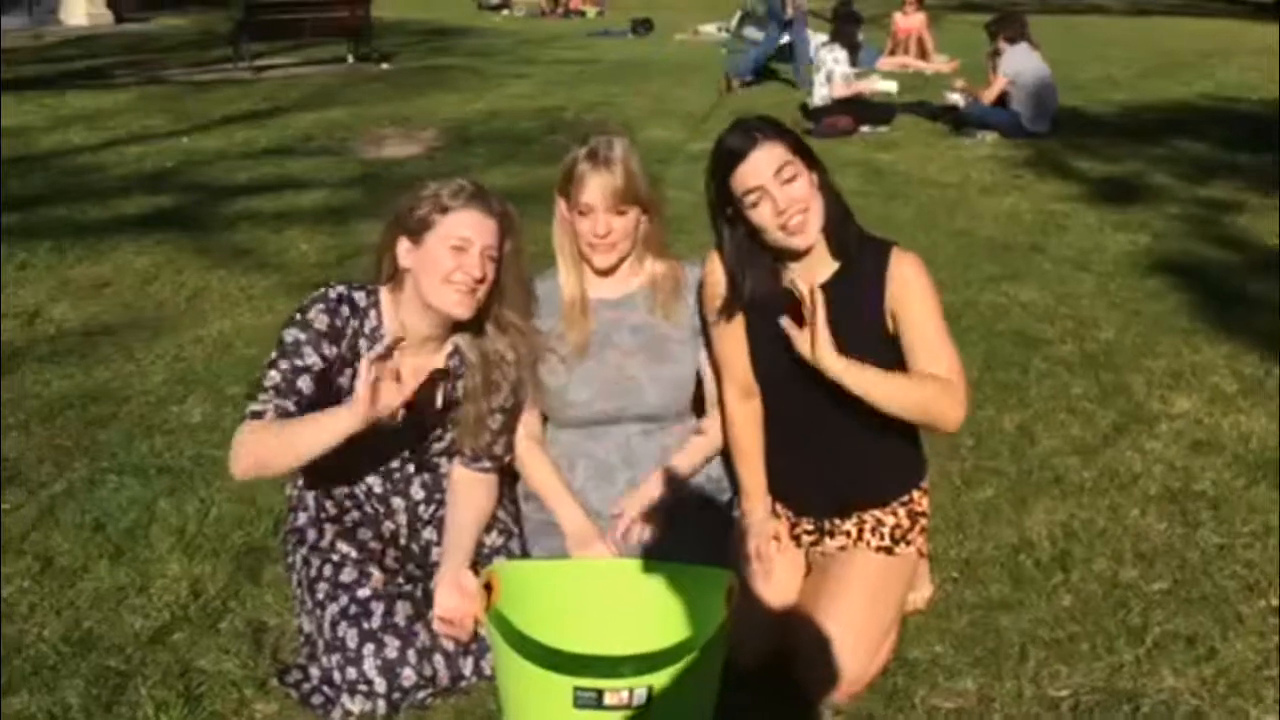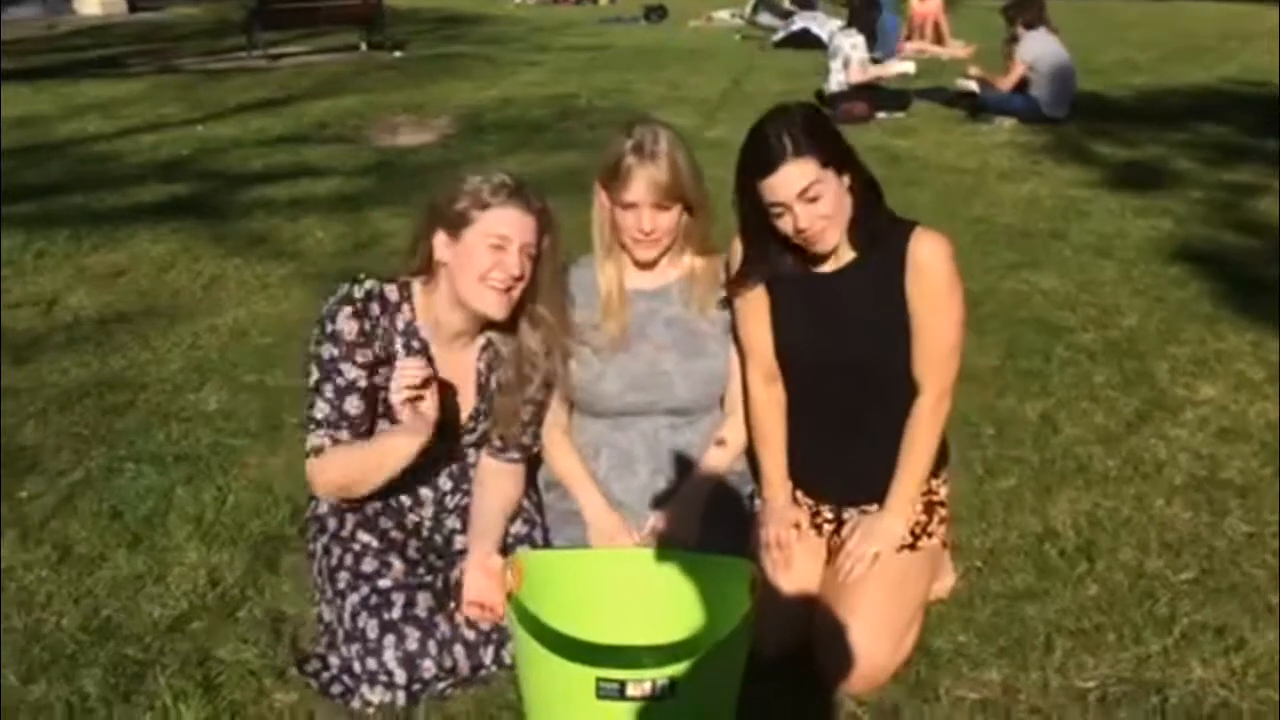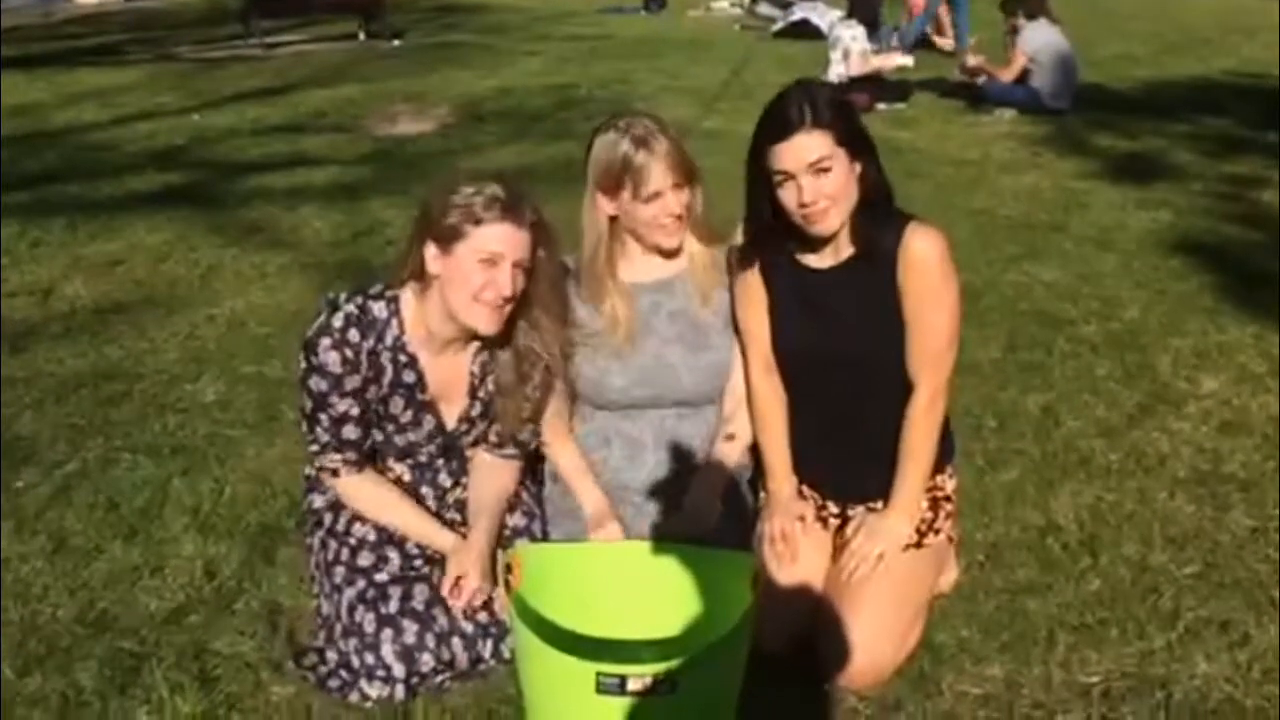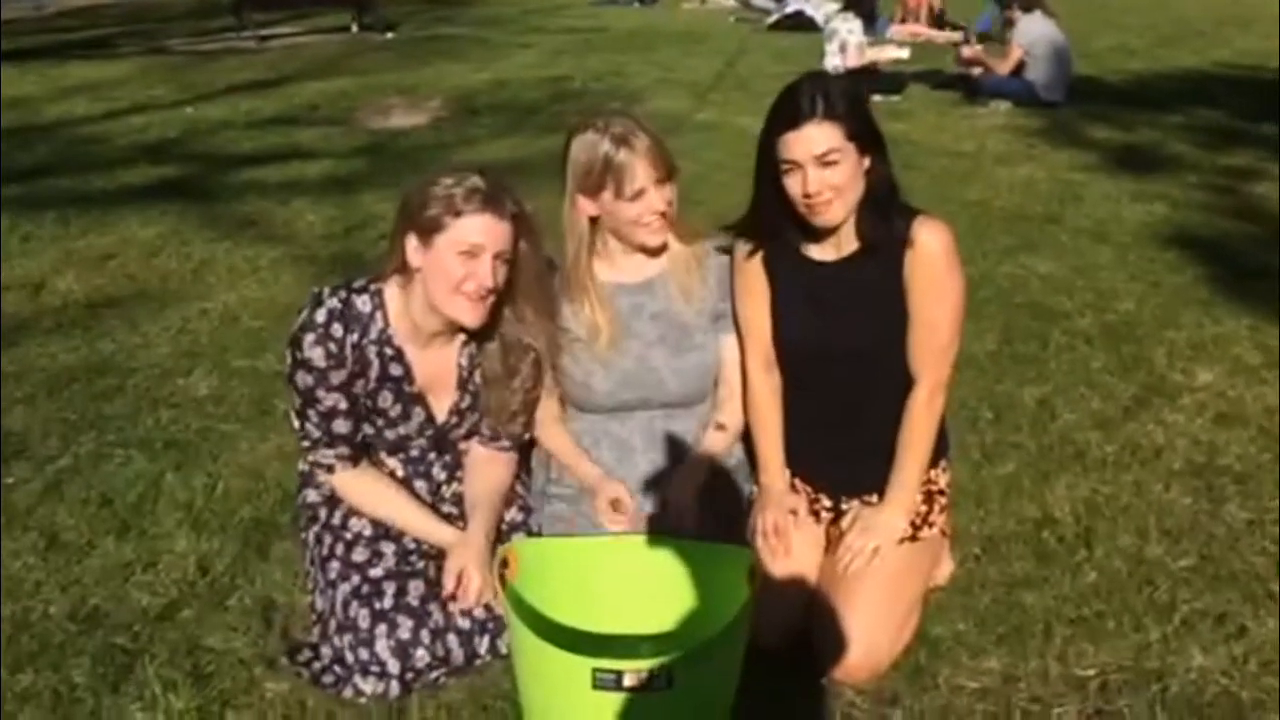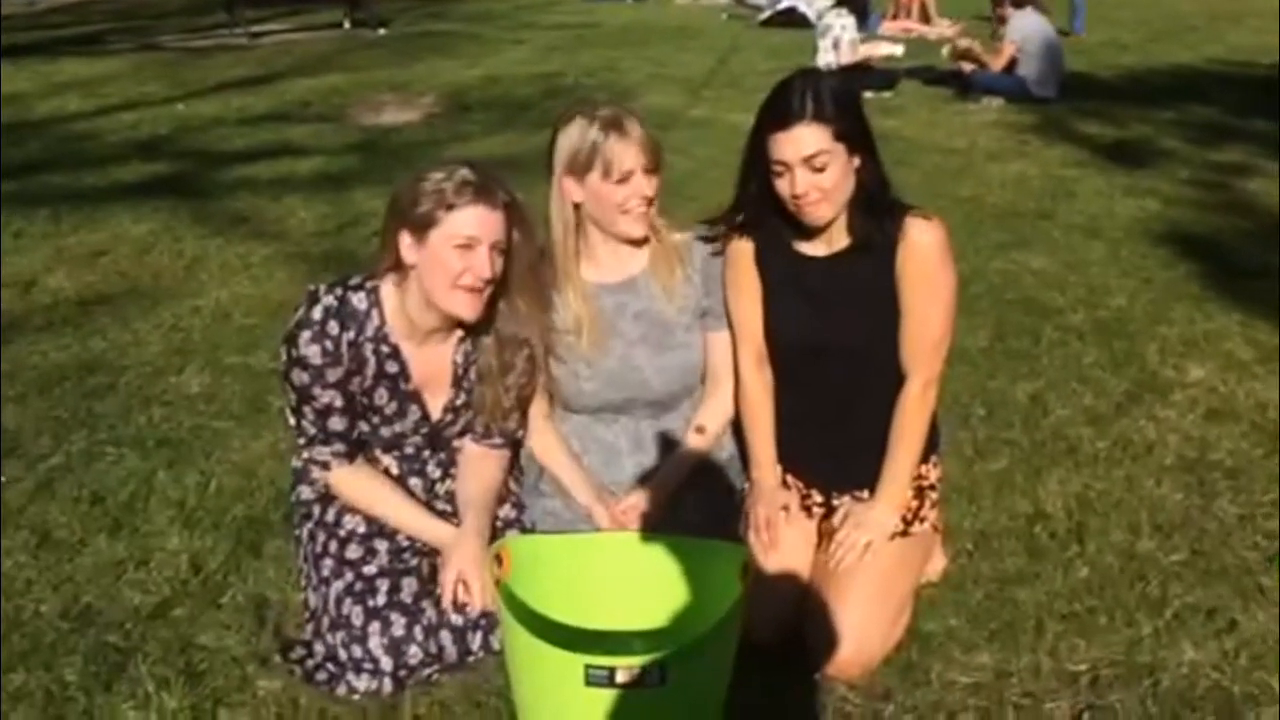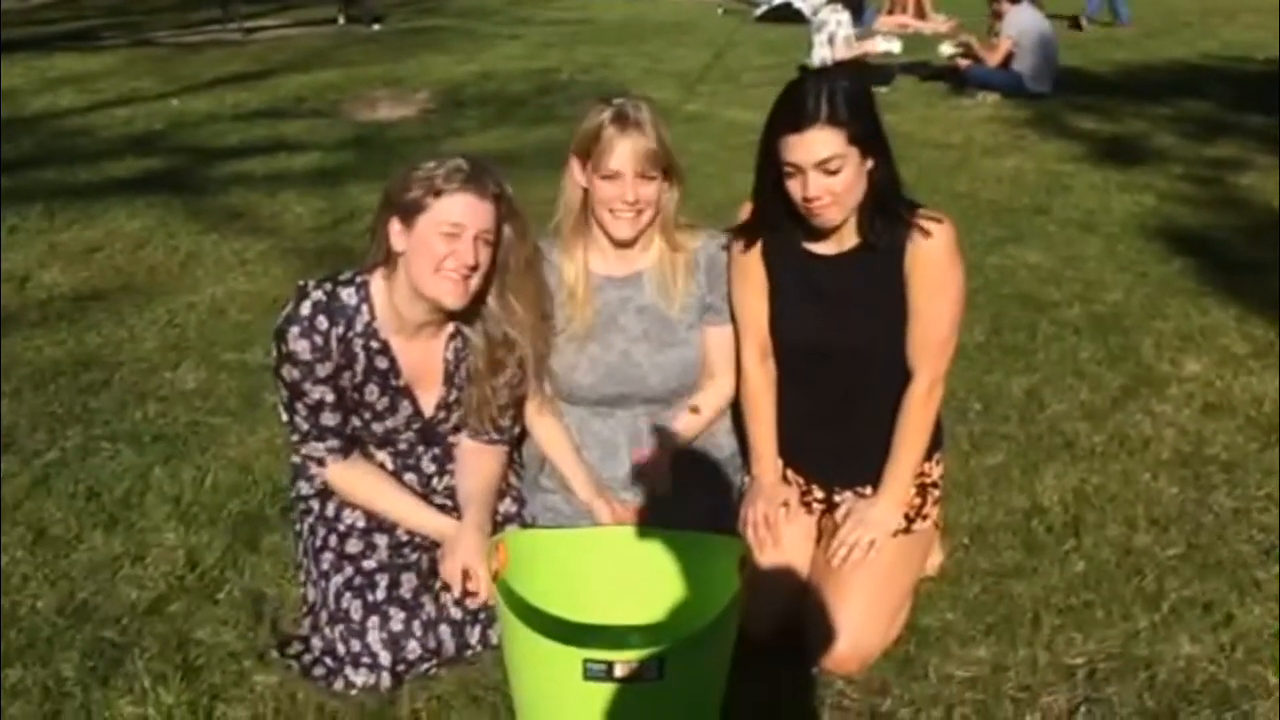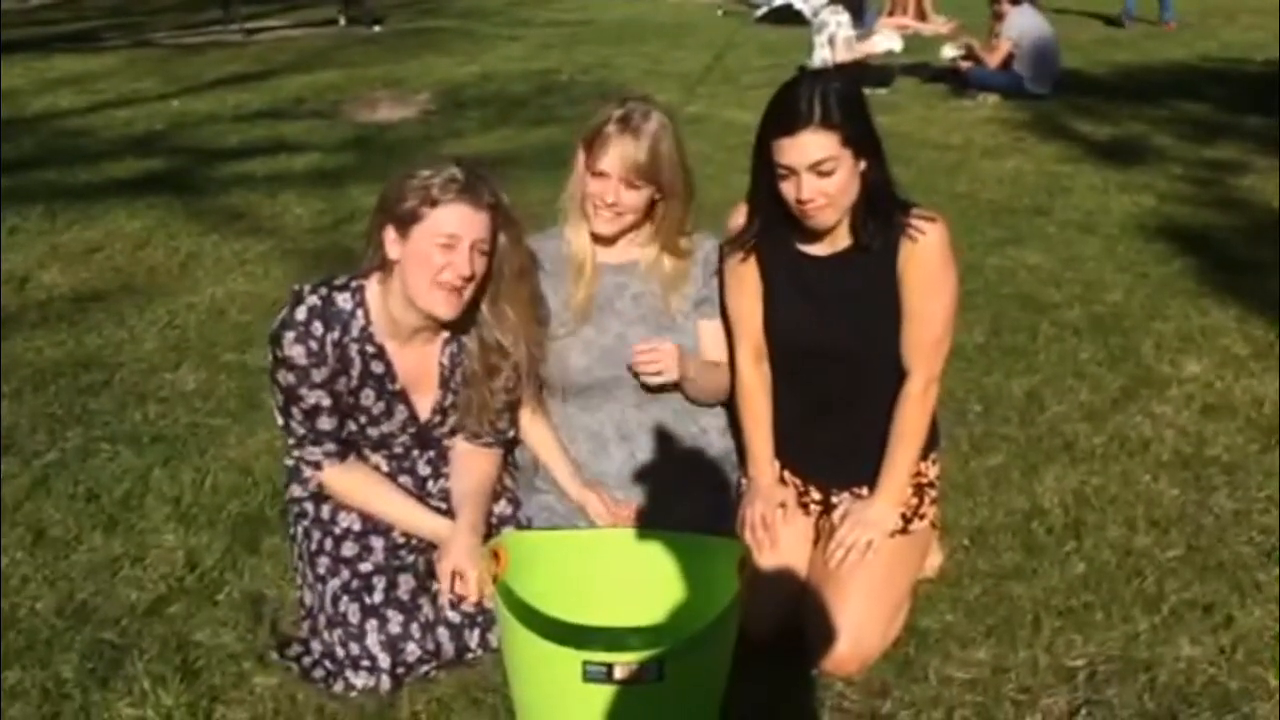
dt=0.5s
person 1, frame 1
left shoulder: (895, 271)
right shoulder: (728, 273)
left elbow: (950, 408)
right elbow: (740, 397)
left wrist: (834, 363)
right wrist: (756, 509)
left hip: (879, 502)
right hip: (782, 499)
left knee: (827, 677)
right knee: (744, 650)
left ankle: (899, 574)
right ankle: (830, 579)
person 1, frame 2
left shoulder: (920, 253)
right shoulder: (754, 255)
left elbow: (933, 392)
right elbow: (764, 380)
left wrist: (892, 516)
right wrist: (775, 494)
left hip: (898, 488)
right hip: (803, 487)
left knee: (852, 669)
right knee: (765, 641)
left ankle: (919, 565)
right ankle: (849, 570)
person 1, frame 3
left shoulder: (915, 249)
right shoulder: (757, 250)
left elbow: (928, 390)
right elbow: (764, 375)
left wrist: (898, 517)
right wrist: (780, 490)
left hip: (904, 481)
right hip: (807, 481)
left knee: (855, 665)
right knee: (770, 636)
left ankle: (923, 560)
right ankle: (844, 562)
person 1, frame 4
left shoulder: (922, 243)
right shoulder: (760, 242)
left elbow: (928, 385)
right elbow: (761, 368)
left wrist: (893, 512)
right wrist: (772, 484)
left hip: (897, 475)
right hip: (801, 474)
left knee: (850, 660)
right knee: (766, 631)
left ankle: (919, 552)
right ankle: (844, 555)
person 1, frame 5
left shoulder: (914, 239)
right shoulder: (749, 236)
left elbow: (920, 380)
right elbow: (754, 364)
left wrist: (884, 506)
right wrist: (764, 481)
left hip: (886, 470)
right hip: (792, 467)
left knee: (843, 654)
right knee: (758, 626)
left ankle: (911, 547)
right ankle: (832, 552)
person 1, frame 6
left shoulder: (923, 240)
right shoulder: (759, 229)
left elbow: (925, 379)
right elbow: (756, 358)
left wrist: (887, 504)
right wrist: (765, 477)
left hip: (889, 468)
right hip: (793, 463)
left knee: (841, 650)
right knee: (755, 622)
left ankle: (909, 542)
right ankle: (820, 546)
person 1, frame 7
left shoulder: (916, 240)
right shoulder: (752, 229)
left elbow: (921, 379)
right elbow: (751, 359)
left wrist: (884, 504)
right wrist: (762, 478)
left hip: (886, 466)
right hip: (789, 463)
left knee: (840, 652)
right knee: (752, 622)
left ankle: (907, 545)
right ankle: (826, 542)
person 2, frame 1
left shoulder: (496, 346)
right shoulder: (335, 319)
left elbow: (478, 469)
right elbow: (245, 460)
left wrist: (455, 566)
right wrist: (357, 414)
left hip: (453, 518)
right hip: (344, 520)
left ankle: (431, 590)
person 2, frame 2
left shoulder: (529, 341)
right shoulder: (361, 319)
left elbow: (503, 457)
right elbow: (329, 478)
left wrist: (479, 556)
right wrist: (412, 435)
left hip: (471, 504)
right hip: (369, 513)
right knee: (399, 667)
left ankle: (459, 582)
person 2, frame 3
left shoulder: (525, 340)
right shoulder: (348, 332)
left elbow: (500, 452)
right elbow: (347, 474)
left wrist: (479, 540)
right wrist: (451, 547)
left hip: (475, 503)
right hip: (368, 509)
right knee: (397, 657)
left ankle: (459, 577)
person 2, frame 4
left shoulder: (509, 330)
right shoulder: (333, 327)
left elbow: (494, 445)
right elbow: (342, 468)
left wrist: (479, 536)
right wrist: (452, 541)
left hip: (469, 498)
right hip: (362, 504)
right knee: (391, 652)
person 2, frame 5
left shoulder: (504, 324)
right shoulder: (329, 325)
left elbow: (487, 443)
right elbow: (337, 465)
left wrist: (473, 535)
right wrist: (447, 539)
left hip: (464, 499)
right hip: (357, 503)
right knee: (384, 651)
person 2, frame 6
left shoulder: (497, 321)
right shoulder: (319, 320)
left elbow: (485, 438)
right elbow: (332, 461)
left wrist: (474, 527)
right wrist: (447, 532)
left hip: (462, 495)
right hip: (354, 500)
right knee: (382, 648)
person 2, frame 7
left shoulder: (489, 325)
right shoulder: (314, 324)
left elbow: (479, 440)
right elbow: (327, 464)
left wrist: (468, 530)
right wrist: (442, 533)
left hip: (457, 498)
right hip: (351, 502)
right knee: (379, 652)
person 3, frame 1
left shoulder: (689, 289)
right shoulder: (538, 304)
left elbow: (725, 411)
right elbow: (523, 437)
left wrist: (659, 489)
right wrist: (575, 524)
left hip: (681, 511)
right hip: (568, 515)
person 3, frame 2
left shoulder: (723, 285)
right shoulder: (571, 290)
left elbow: (742, 413)
right elbow: (549, 422)
left wrist: (689, 500)
right wrist: (596, 509)
left hip: (704, 506)
right hip: (591, 510)
person 3, frame 3
left shoulder: (726, 276)
right shoulder: (571, 287)
left elbow: (743, 405)
right elbow: (551, 417)
left wrist: (707, 490)
right wrist: (595, 506)
left hip: (703, 505)
right hip: (593, 514)
person 3, frame 4
left shoulder: (714, 269)
right shoulder: (555, 288)
left elbow: (736, 394)
right elbow: (545, 414)
left wrist: (686, 483)
right wrist: (595, 481)
left hip: (699, 502)
person 3, frame 5
left shoulder: (698, 262)
left elbow: (723, 388)
right elbow: (534, 416)
left wrist: (662, 486)
right wrist: (592, 502)
left hip: (691, 493)
right hip: (574, 504)
person 3, frame 6
left shoulder: (705, 258)
right shoulder: (543, 271)
left elbow: (722, 379)
right elbow: (535, 403)
left wrist: (670, 444)
right wrist: (591, 495)
left hip: (692, 487)
right hip: (574, 493)
person 3, frame 7
left shoulder: (699, 259)
right shoulder: (537, 262)
left elbow: (720, 383)
left wrist: (686, 371)
right wrist: (577, 489)
left hip: (686, 485)
right hip: (569, 493)
